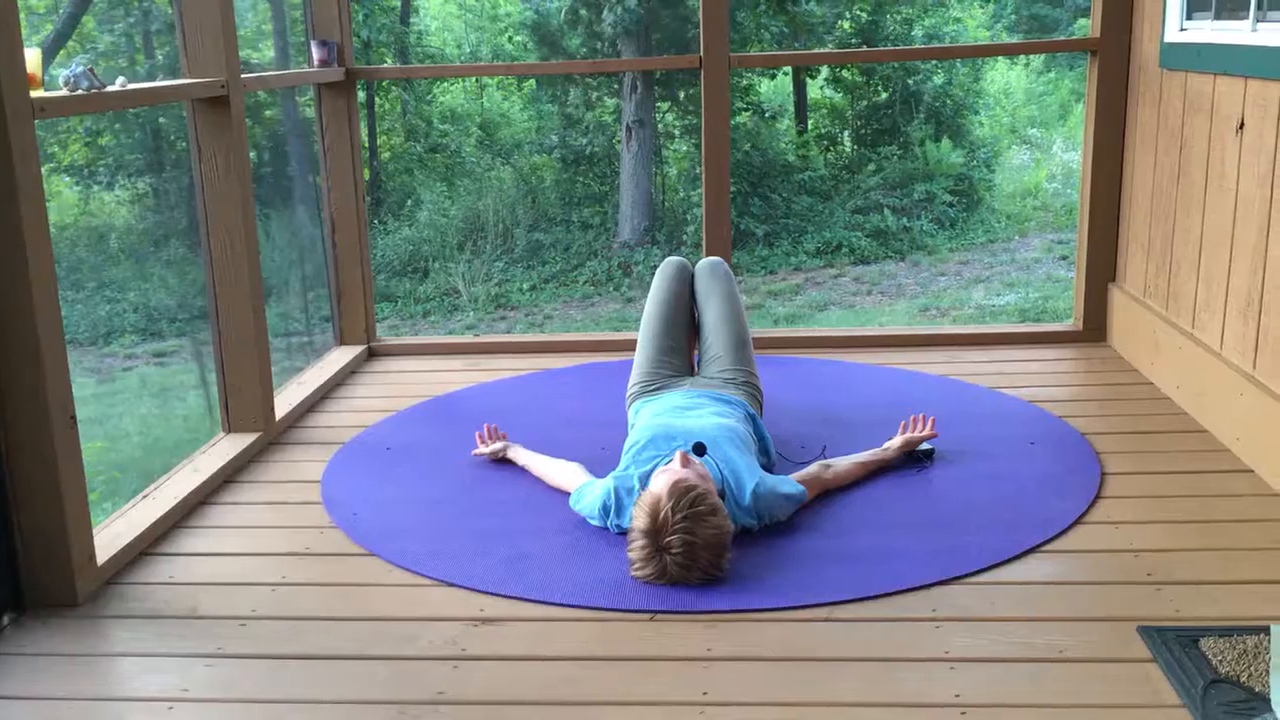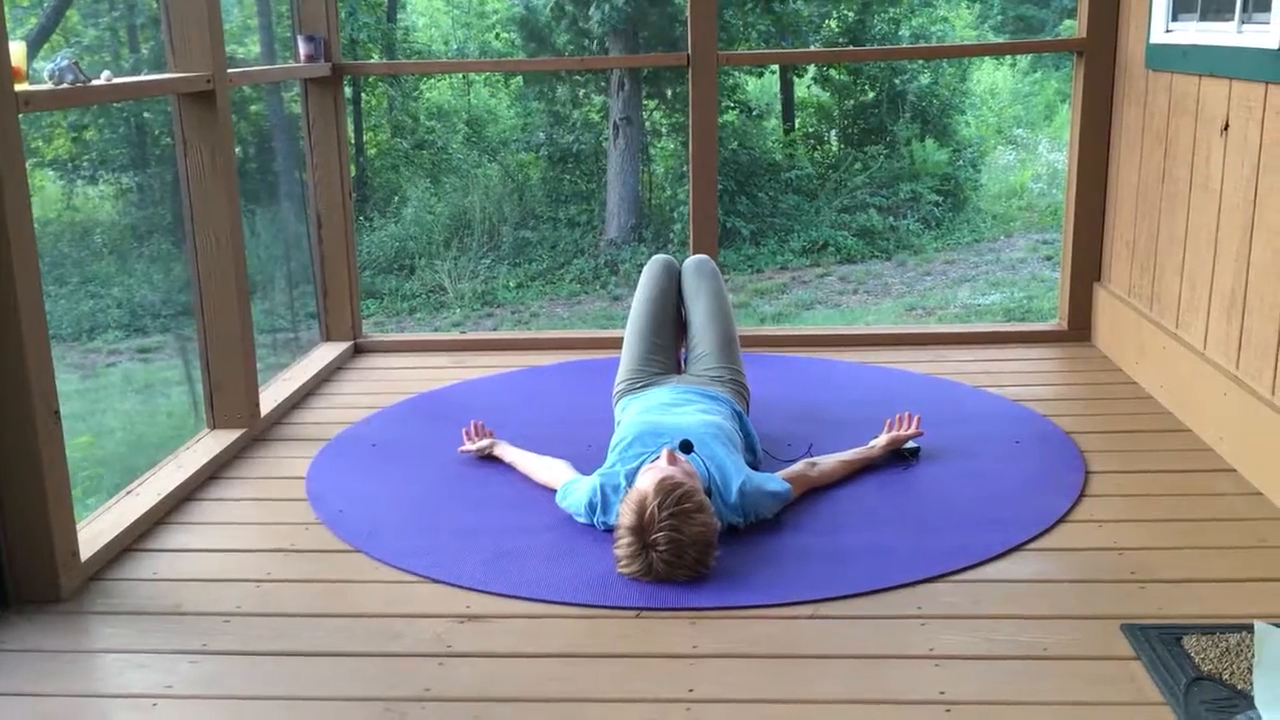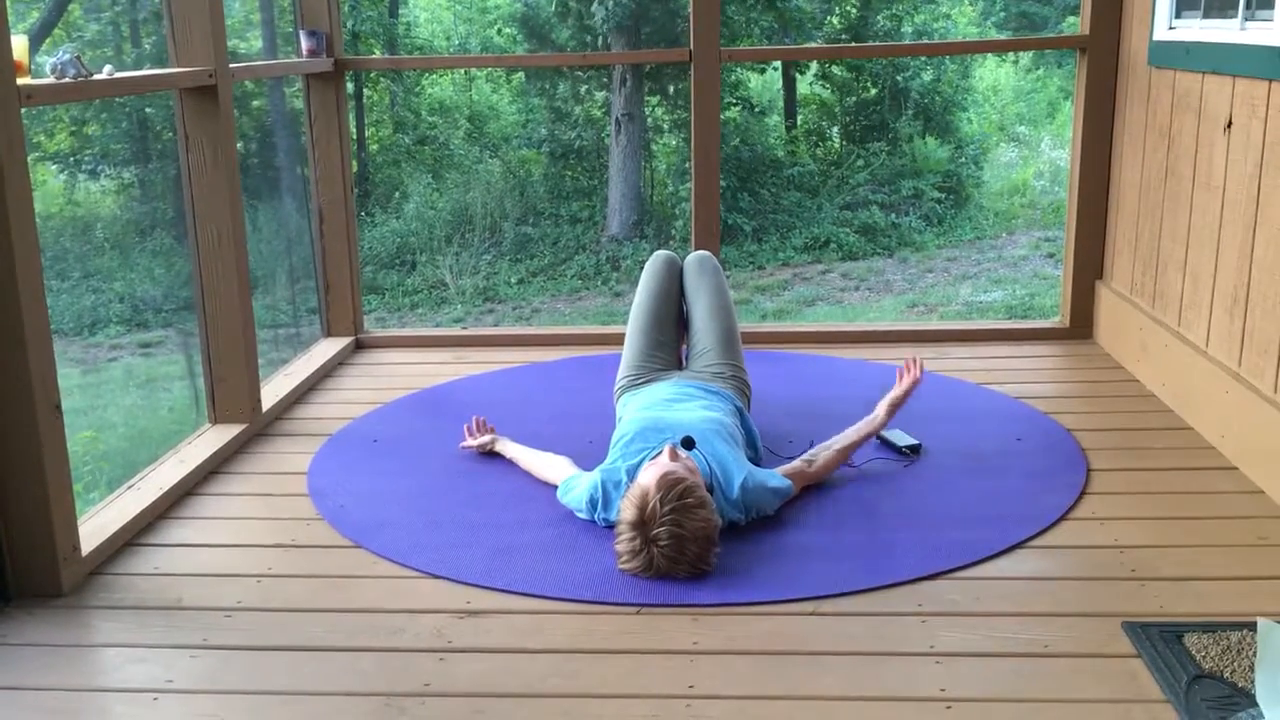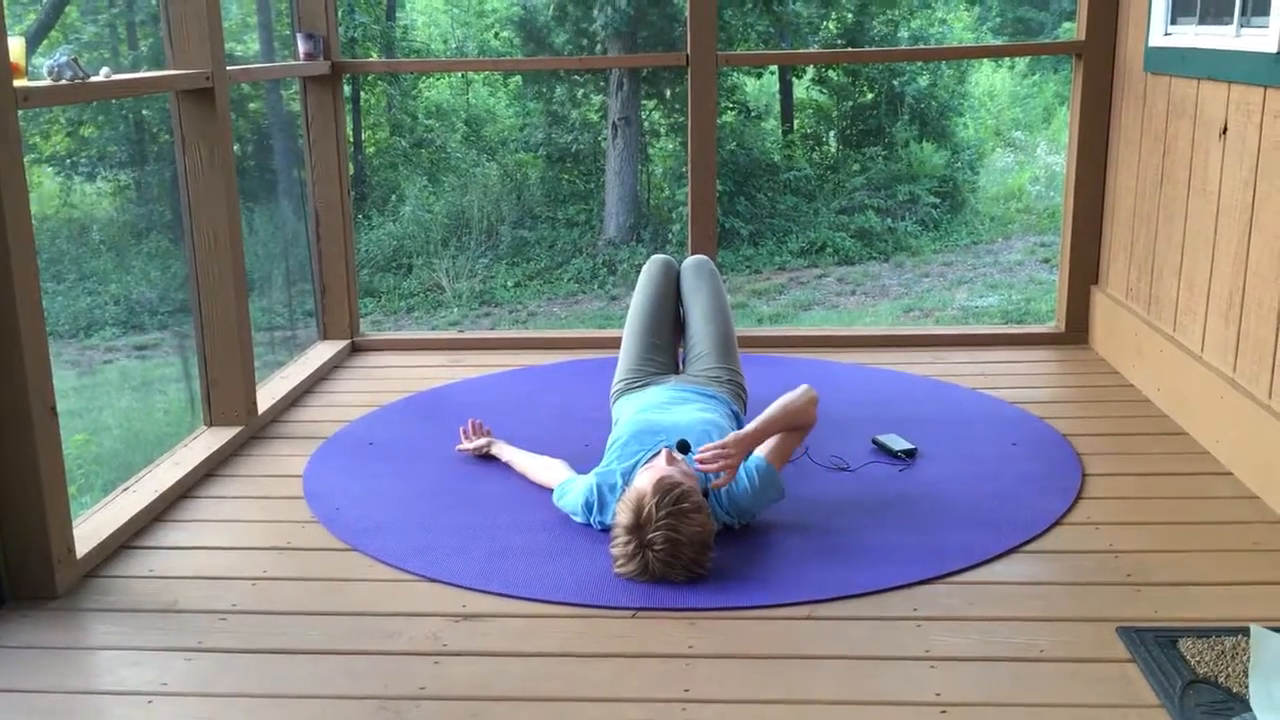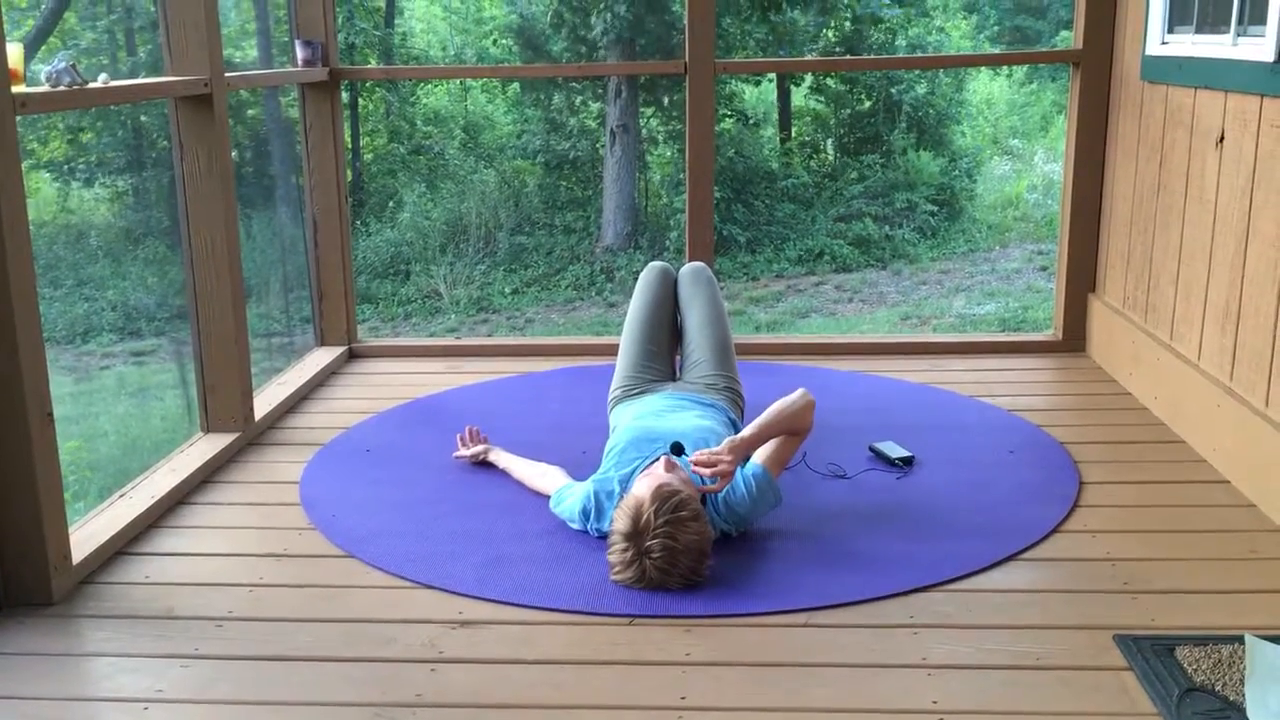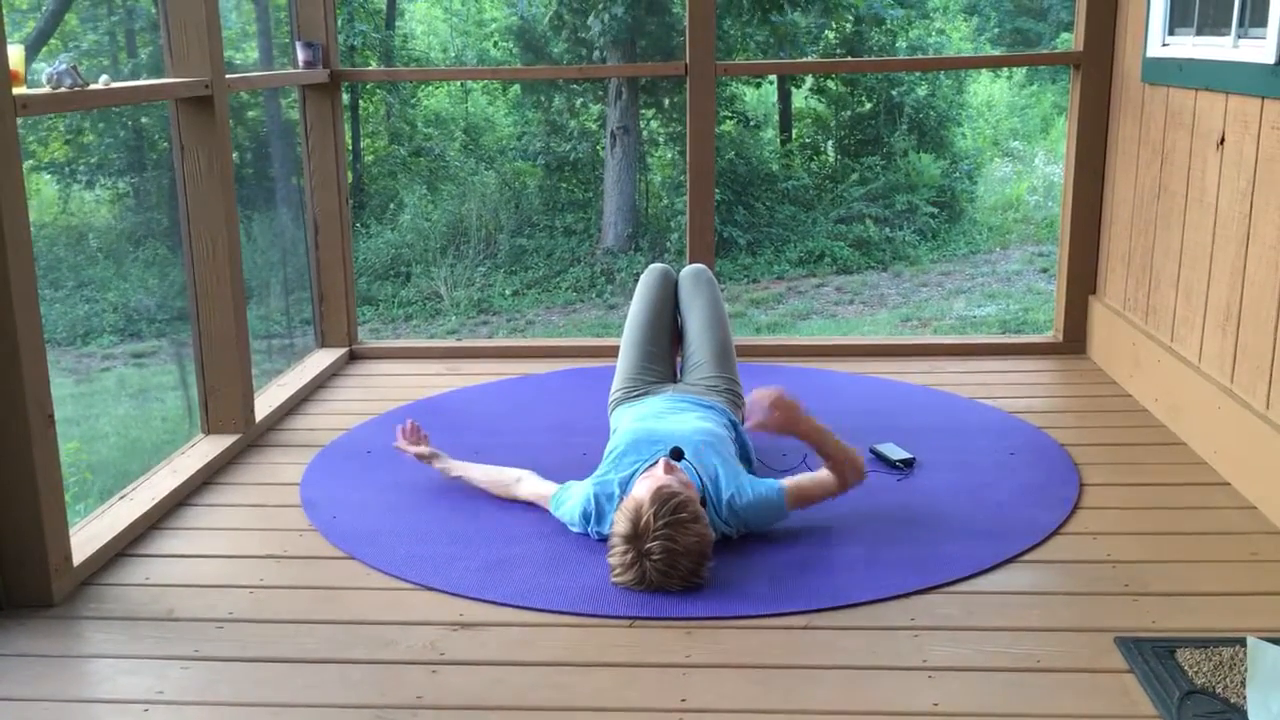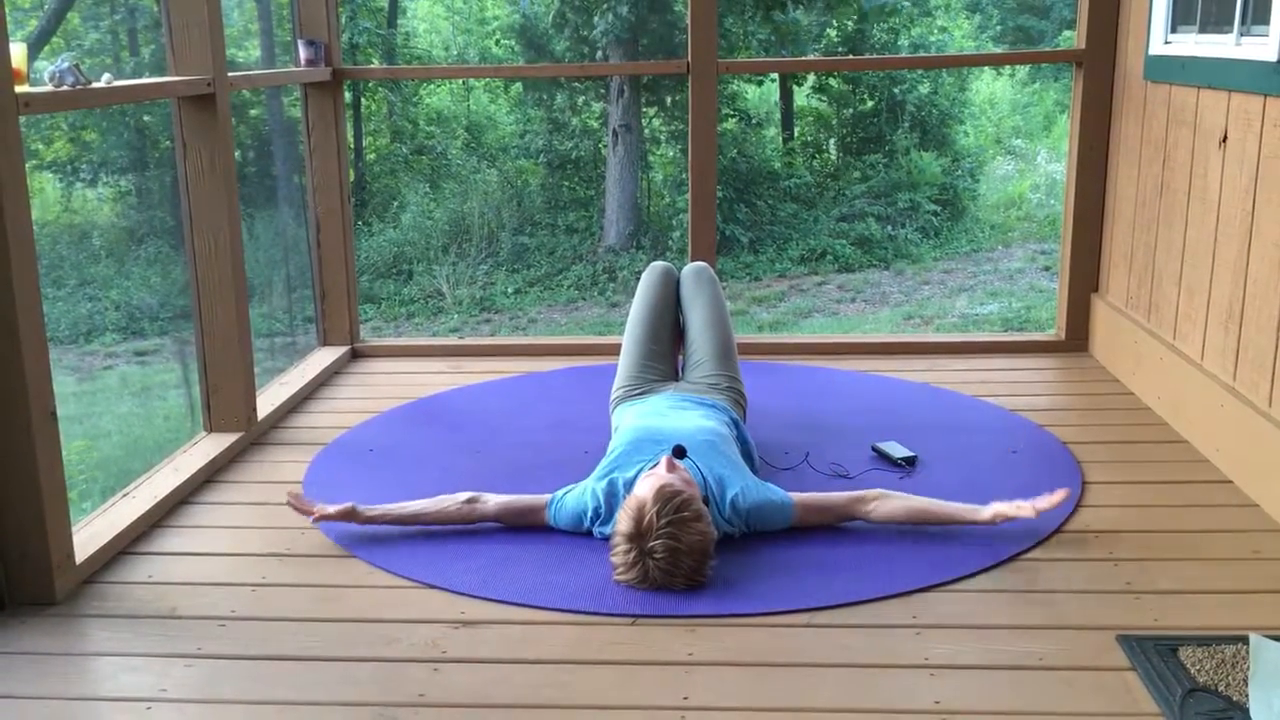
dt=0.7s
person 1, frame 1
left shoulder: (616, 504)
right shoulder: (754, 501)
left elbow: (570, 474)
right elbow: (823, 473)
left wrist: (510, 450)
right wrist: (892, 450)
left hip: (654, 397)
right hip: (731, 398)
left knee: (675, 268)
right knee: (711, 267)
person 1, frame 2
left shoulder: (602, 501)
right shoulder: (740, 498)
left elbow: (558, 471)
right elbow: (807, 471)
left wrist: (497, 446)
right wrist: (876, 448)
left hip: (641, 396)
right hip: (717, 397)
left knee: (661, 266)
right knee: (699, 265)
person 1, frame 3
left shoulder: (602, 498)
right shoulder: (741, 495)
left elbow: (561, 468)
right elbow: (810, 466)
left wrist: (500, 443)
right wrist: (885, 411)
left hip: (641, 390)
right hip: (718, 392)
left knee: (663, 263)
right knee: (701, 262)
person 1, frame 4
left shoulder: (597, 501)
right shoulder: (736, 497)
left elbow: (554, 469)
right elbow: (805, 400)
left wrist: (494, 445)
right wrist: (746, 440)
left hip: (638, 394)
right hip: (714, 394)
left knee: (660, 266)
right knee: (697, 267)
person 1, frame 5
left shoulder: (595, 508)
right shoulder: (733, 505)
left elbow: (549, 475)
right elbow: (802, 403)
left wrist: (492, 452)
right wrist: (742, 443)
left hip: (636, 400)
right hip: (712, 402)
left knee: (658, 273)
right knee: (694, 273)
person 1, frame 6
left shoulder: (594, 508)
right shoulder: (735, 506)
left elbow: (522, 483)
right elbow: (846, 475)
left wrist: (440, 460)
right wrist: (797, 423)
left hip: (636, 406)
right hip: (712, 408)
left knee: (659, 275)
right knee: (696, 276)
left ankle: (671, 325)
person 1, frame 7
left shoulder: (597, 504)
right shoulder: (737, 505)
left elbow: (479, 504)
right elbow: (867, 503)
left wrist: (361, 514)
right wrist: (989, 510)
left hip: (639, 400)
right hip: (712, 404)
left knee: (660, 275)
right knee: (697, 274)
left ankle: (676, 288)
right ankle: (689, 286)
